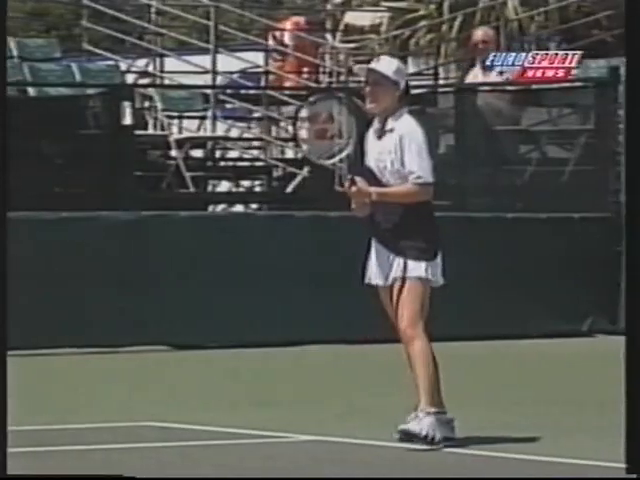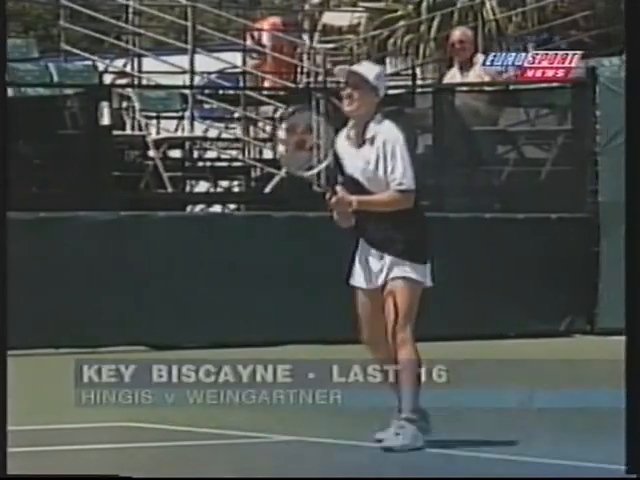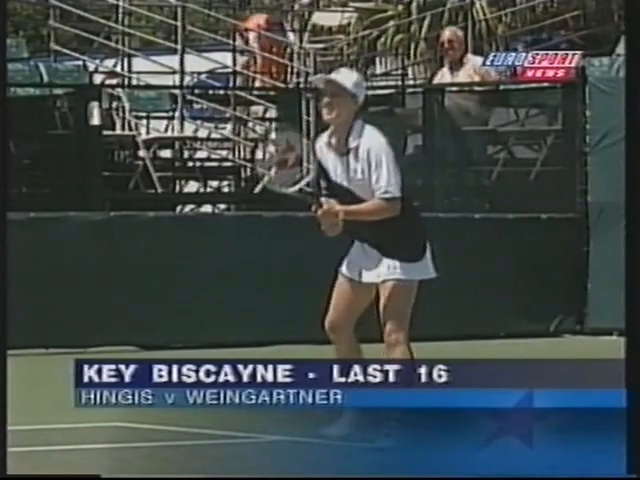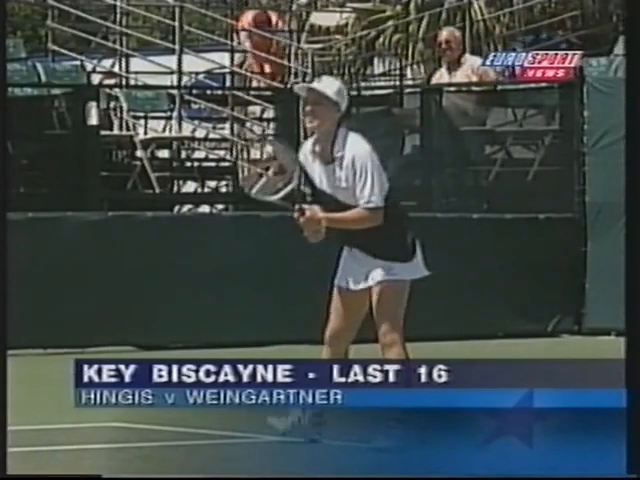
dt=0.2s
person 1, frame 1
left shoulder: (408, 130)
right shoulder: (371, 133)
left elbow: (423, 189)
left wrist: (374, 193)
right wrist: (360, 197)
left hip: (413, 243)
right hip: (385, 244)
left knee: (411, 328)
right knee: (408, 332)
left ankle: (429, 413)
right ankle: (437, 416)
person 1, frame 2
left shoulder: (389, 136)
right shoulder: (342, 140)
left elbow: (405, 196)
left wrist: (355, 202)
right wrist: (342, 207)
left hip: (403, 247)
right hip: (370, 247)
left knee: (399, 333)
right knee: (373, 339)
left ankle: (409, 420)
right ankle: (411, 411)
person 1, frame 3
left shoulder: (372, 143)
right shoulder: (322, 146)
left elbow: (390, 204)
left wrist: (342, 212)
right wrist: (329, 216)
left hip: (400, 245)
right hip: (365, 246)
left knee: (393, 334)
right knee: (335, 325)
person 1, frame 4
left shoulder: (358, 151)
right shoulder: (306, 153)
left elbow: (374, 213)
left wrist: (325, 220)
right wrist: (312, 222)
left hip: (389, 249)
right hip: (355, 251)
left knee: (388, 335)
right knee: (335, 338)
right ankle: (314, 413)
